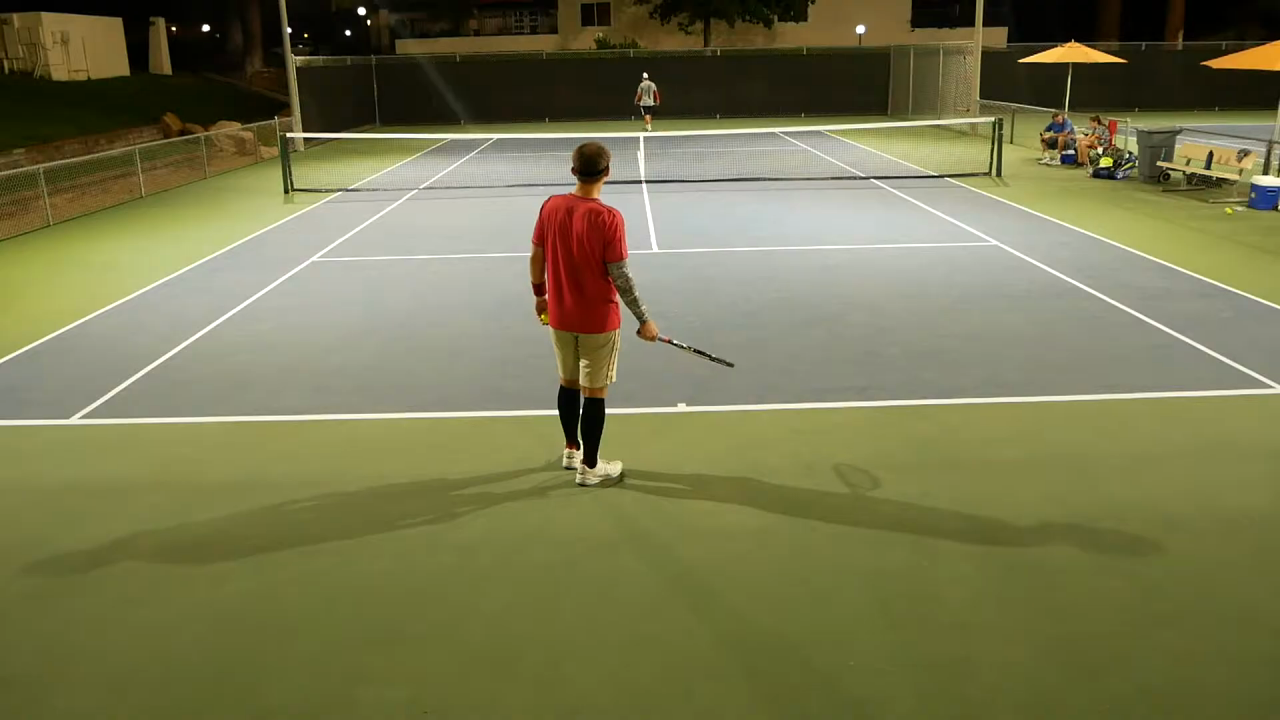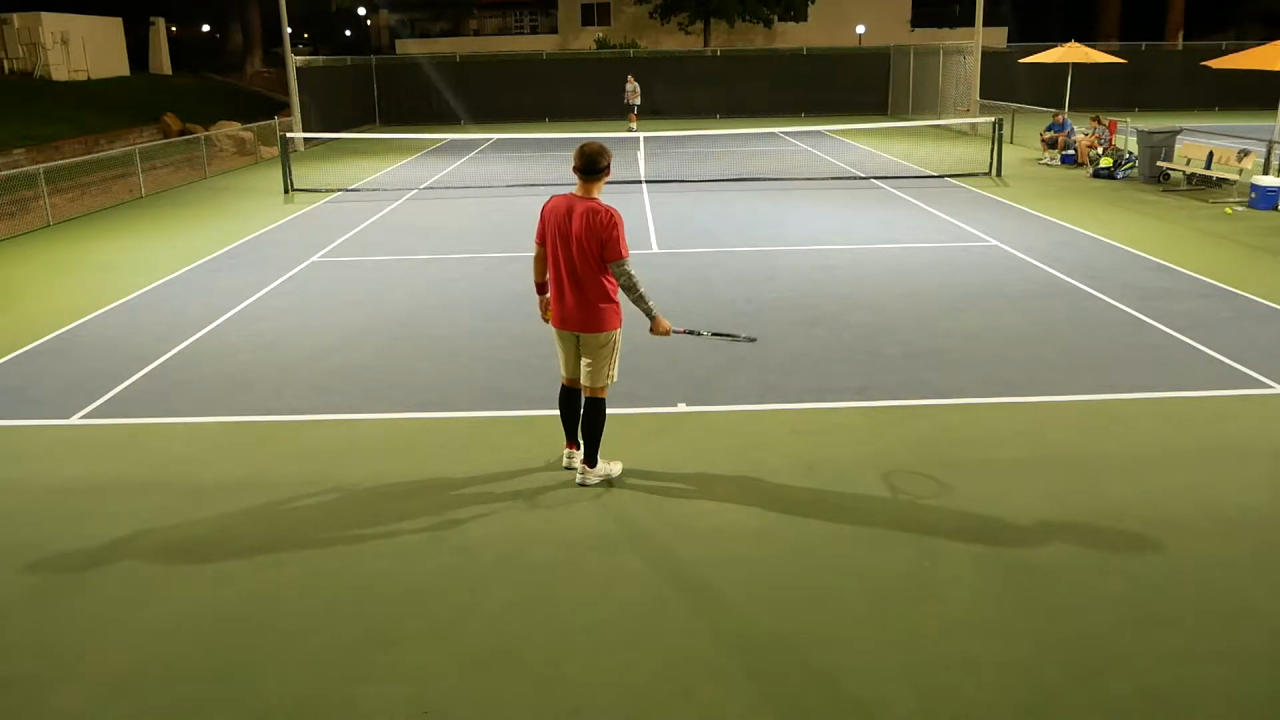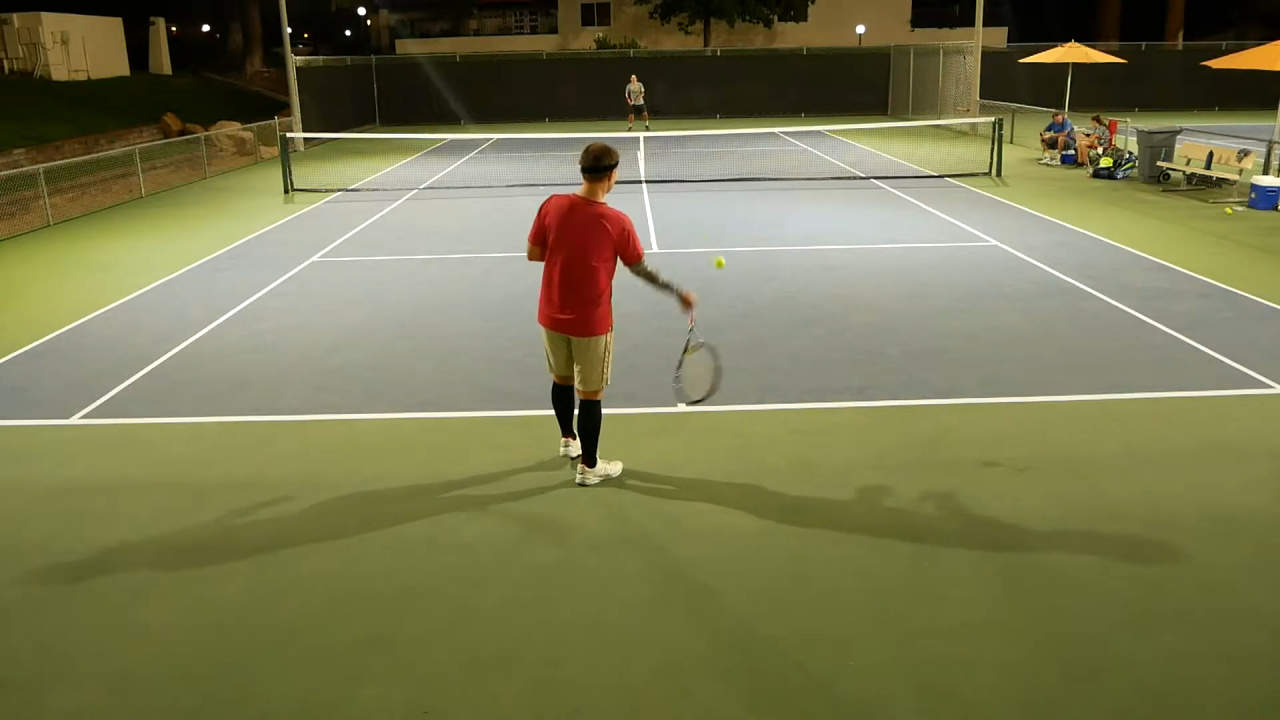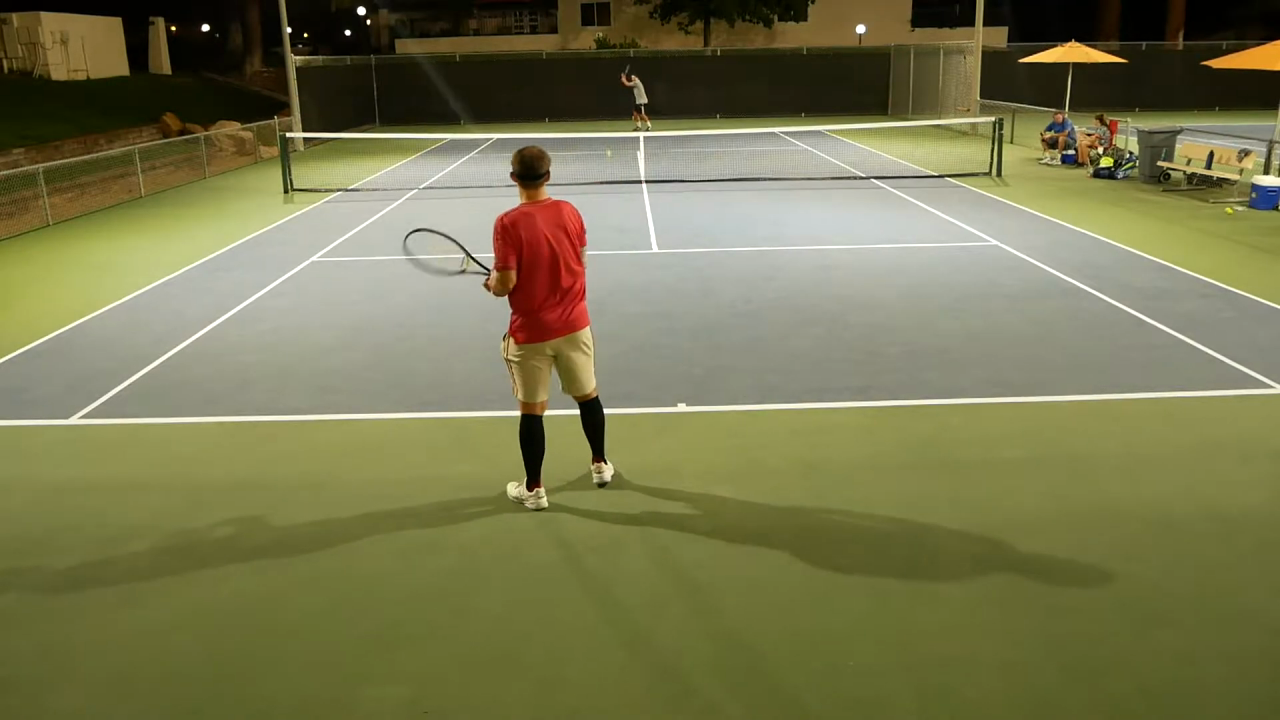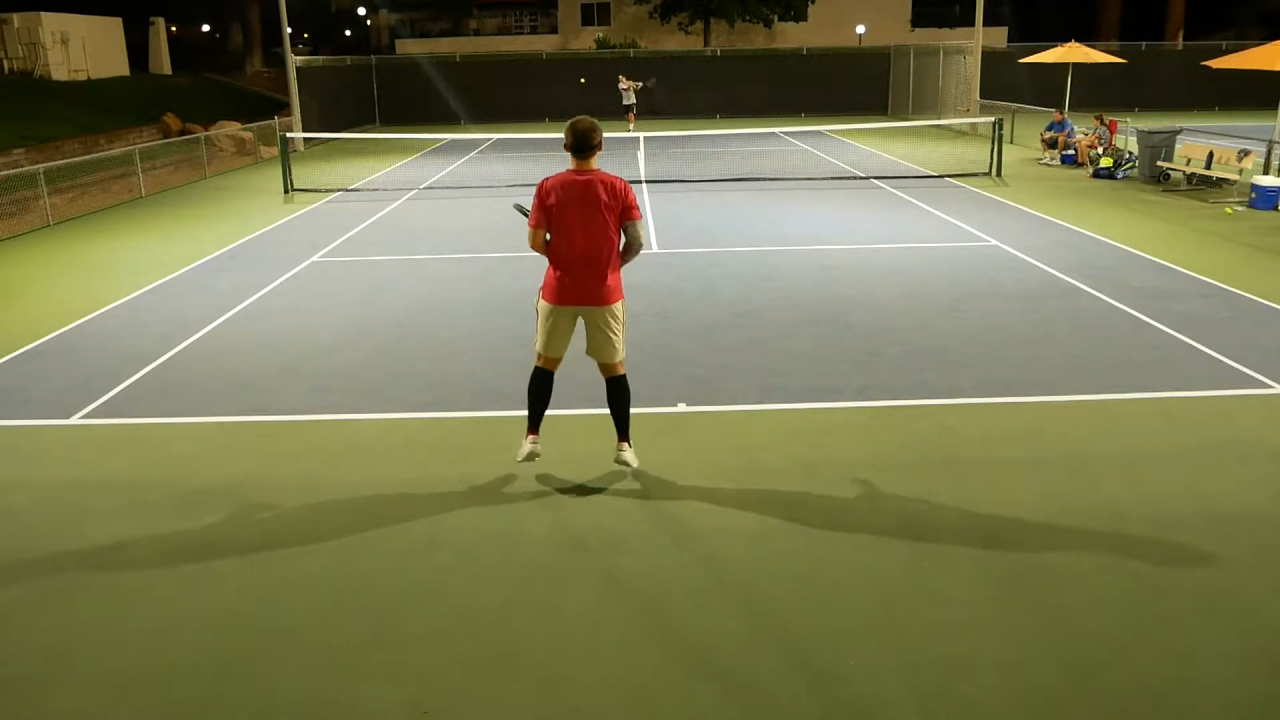
dt=1s
person 1, frame 1
left shoulder: (550, 207)
right shoulder: (608, 218)
left elbow: (536, 257)
right elbow: (619, 276)
left wrist: (540, 295)
right wrist: (644, 320)
left hip: (560, 316)
right hip: (598, 321)
left knee: (568, 383)
right knee: (594, 391)
left ankle: (571, 449)
right ankle: (589, 466)
person 1, frame 2
left shoulder: (552, 206)
right shoulder: (607, 217)
left elbow: (540, 256)
right elbow: (622, 273)
left wrist: (542, 293)
right wrist: (653, 315)
left hip: (563, 315)
right hip: (599, 318)
left knee: (570, 382)
right knee: (596, 391)
left ankle: (571, 449)
right ankle: (589, 466)
person 1, frame 3
left shoulder: (552, 205)
right shoulder: (617, 222)
left elbow: (534, 253)
right elbow: (641, 269)
right wrist: (678, 293)
left hip: (551, 316)
right hip: (593, 322)
left knee: (562, 379)
right knee: (590, 393)
left ankle: (569, 440)
right ankle: (589, 466)
person 1, frame 4
left shoulder: (508, 223)
right shoulder: (569, 212)
left elbow: (506, 284)
left wrist: (492, 285)
left hip: (530, 332)
right hip: (574, 324)
left knee: (532, 409)
right knee: (588, 395)
left ankle: (534, 488)
right ankle: (600, 464)
person 1, frame 5
left shoulder: (548, 187)
right shoulder: (619, 188)
left elbow: (535, 242)
right elbow: (636, 242)
left hip: (559, 293)
right hip: (604, 294)
left knee: (545, 364)
right knee: (614, 369)
left ankle: (532, 437)
right ankle: (624, 445)
